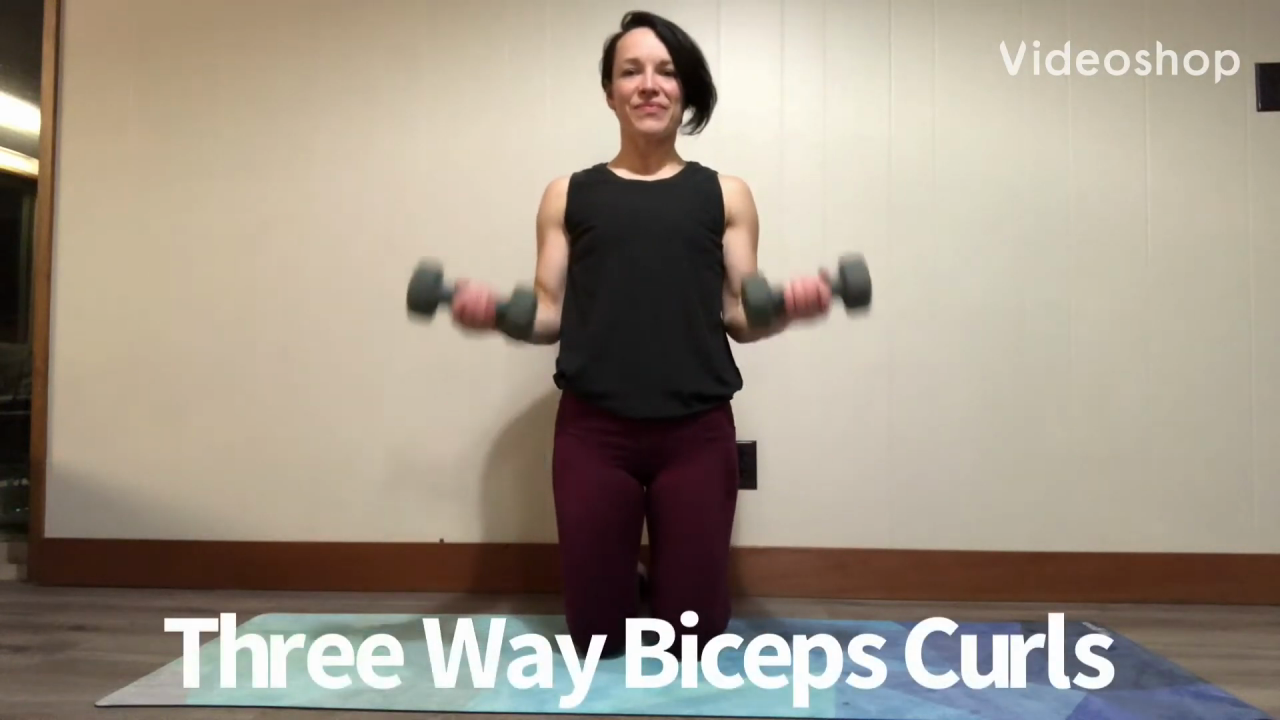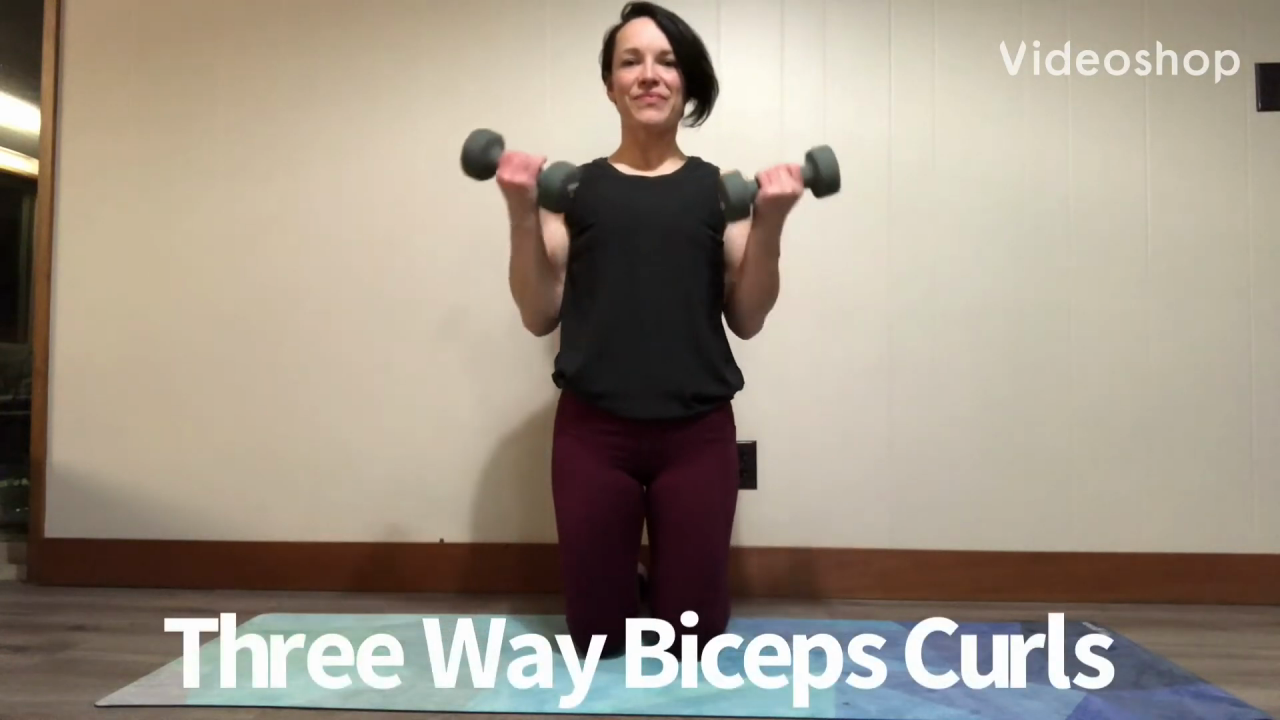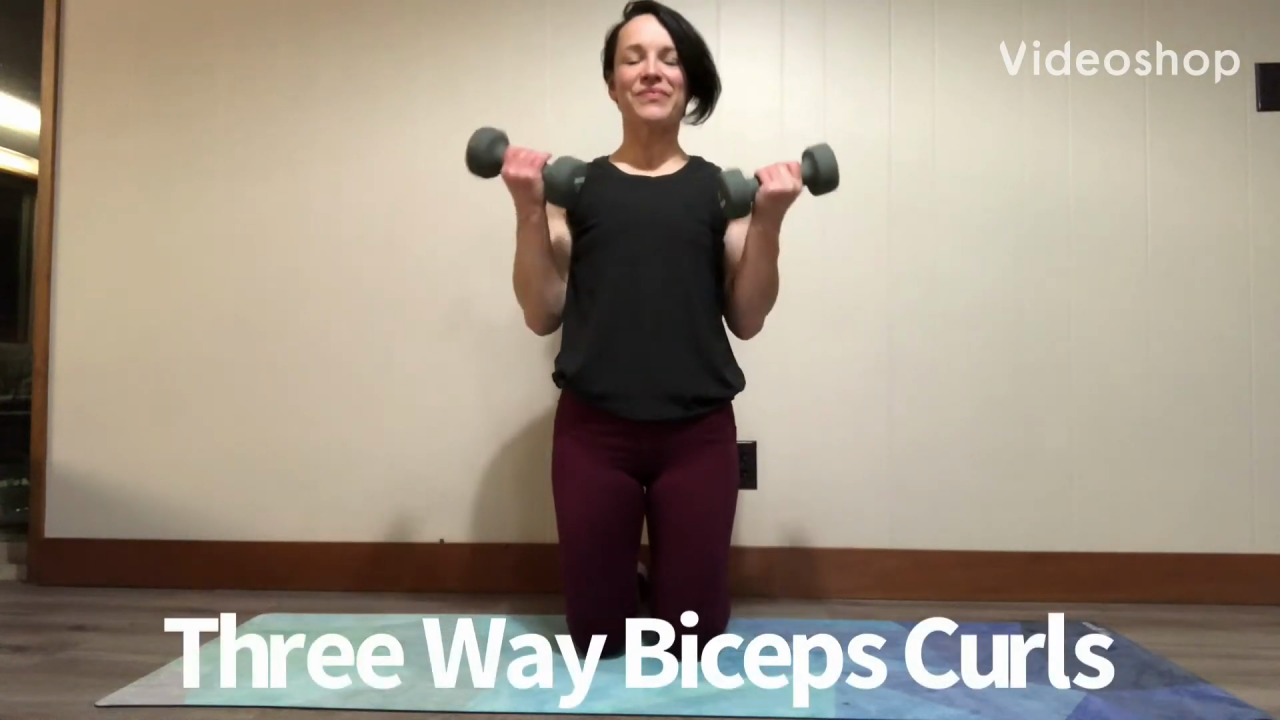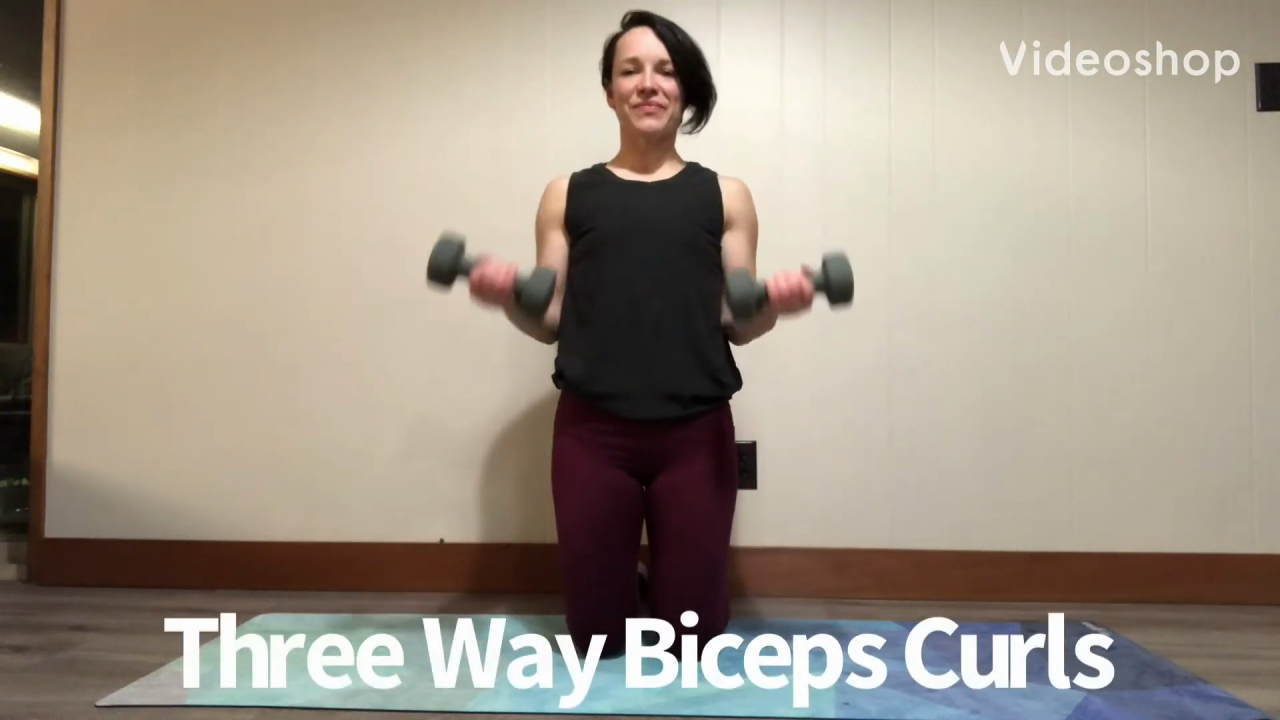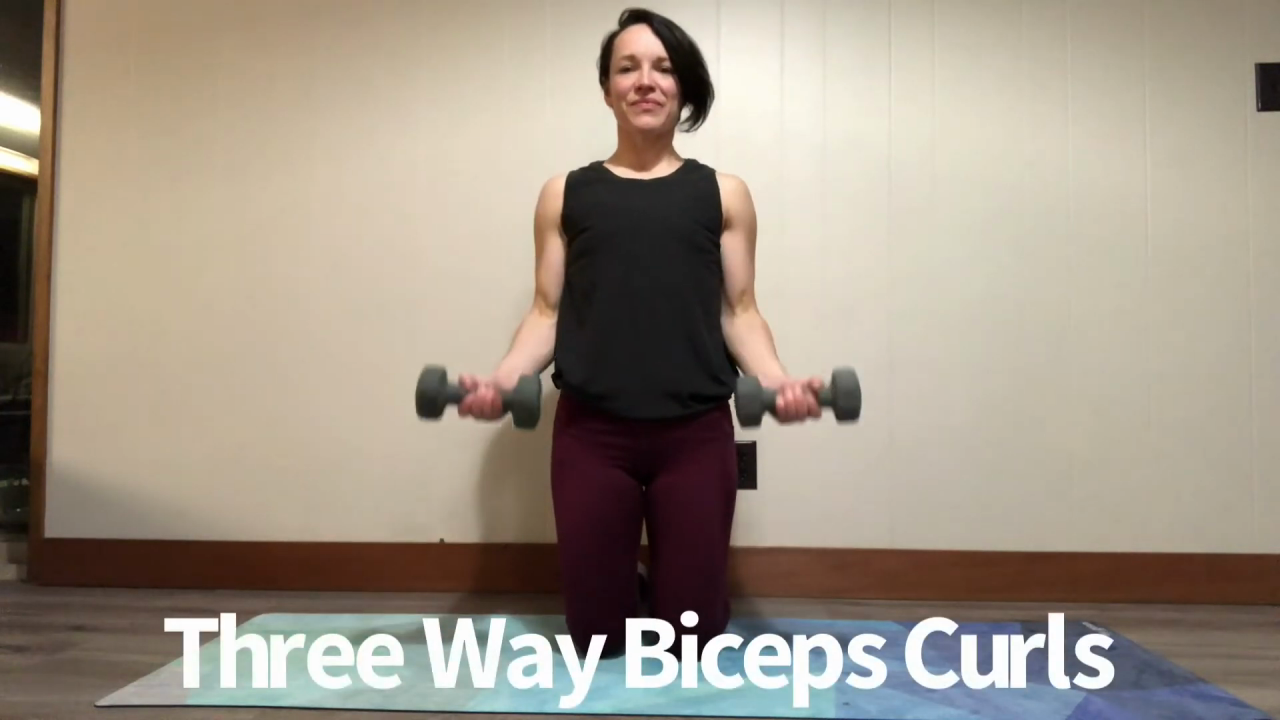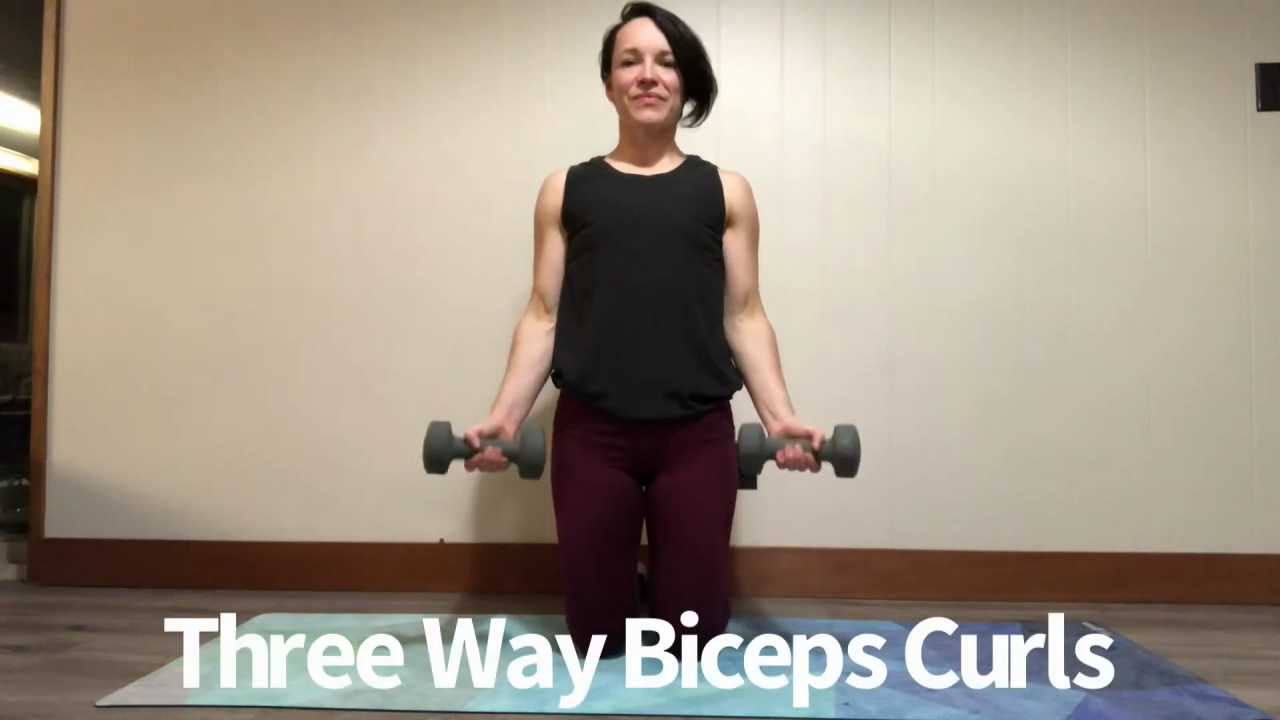
dt=0.4s
person 1, frame 1
left shoulder: (725, 194)
right shoulder: (568, 194)
left elbow: (740, 314)
right elbow: (550, 311)
left wrist: (784, 310)
right wrist: (498, 315)
left hip: (698, 431)
right hip: (592, 430)
left knee: (694, 633)
right knee: (596, 633)
left ankle: (662, 580)
right ankle: (629, 583)
person 1, frame 2
left shoulder: (725, 188)
right shoulder: (569, 188)
left elbow: (746, 320)
right elbow: (541, 315)
left wrist: (769, 223)
right wrist: (521, 214)
left hip: (698, 433)
right hip: (592, 431)
left knee: (695, 633)
right knee: (597, 635)
left ankle: (661, 582)
right ankle: (626, 583)
person 1, frame 3
left shoulder: (726, 188)
right shoulder: (572, 186)
left elbow: (747, 319)
right elbow: (542, 314)
left wrist: (769, 220)
right wrist: (529, 208)
left hip: (699, 433)
right hip: (593, 430)
left knee: (694, 635)
right knee: (597, 635)
left ankle: (659, 585)
right ankle: (628, 586)
person 1, frame 4
left shoulder: (725, 195)
right shoulder: (568, 194)
left elbow: (736, 325)
right elbow: (551, 322)
left wrist: (773, 305)
right wrist: (509, 299)
left hip: (696, 433)
right hip: (592, 431)
left knee: (694, 634)
right knee: (595, 635)
left ankle: (663, 584)
right ankle: (628, 587)
person 1, frame 5
left shoulder: (724, 193)
right shoulder: (565, 194)
left elbow: (738, 312)
right elbow: (548, 313)
left wrist: (777, 379)
right wrist: (502, 378)
left hip: (697, 434)
right hip: (590, 433)
left knee: (693, 634)
right knee: (596, 634)
left ankle: (661, 584)
right ankle: (628, 587)
person 1, frame 6
left shoulder: (725, 191)
right shoulder: (566, 189)
left elbow: (744, 316)
right elbow: (544, 315)
left wrist: (779, 416)
right wrist: (505, 415)
left hip: (698, 435)
right hip: (590, 432)
left knee: (694, 633)
right knee: (596, 635)
left ankle: (659, 586)
right ankle: (630, 589)
